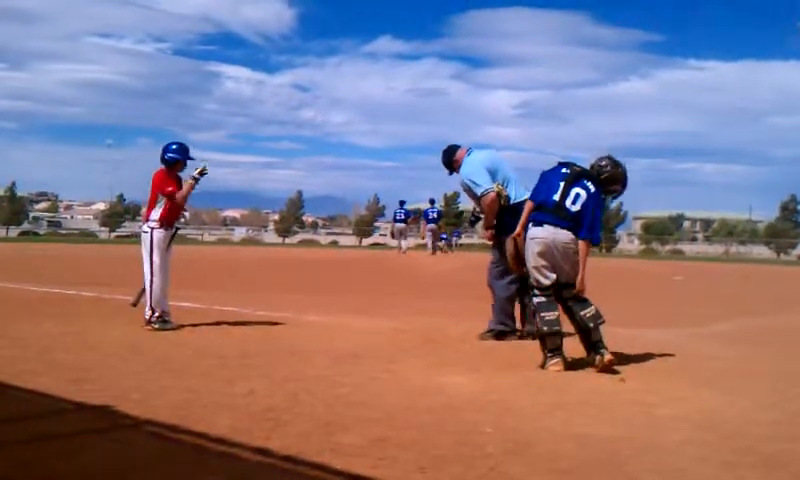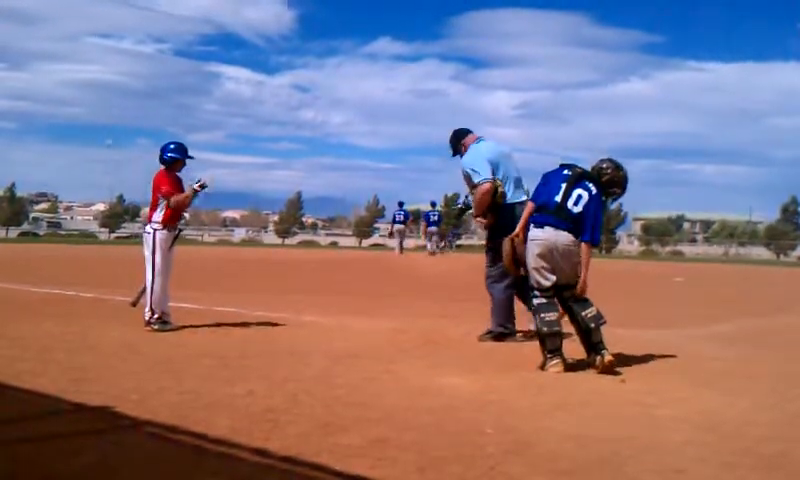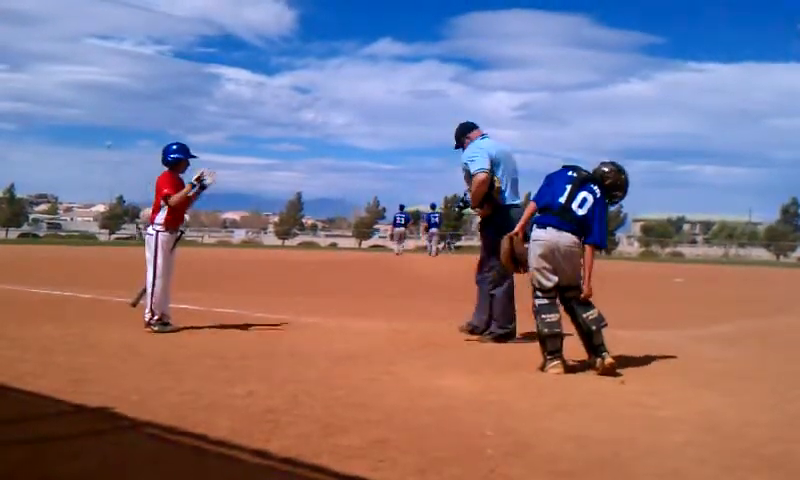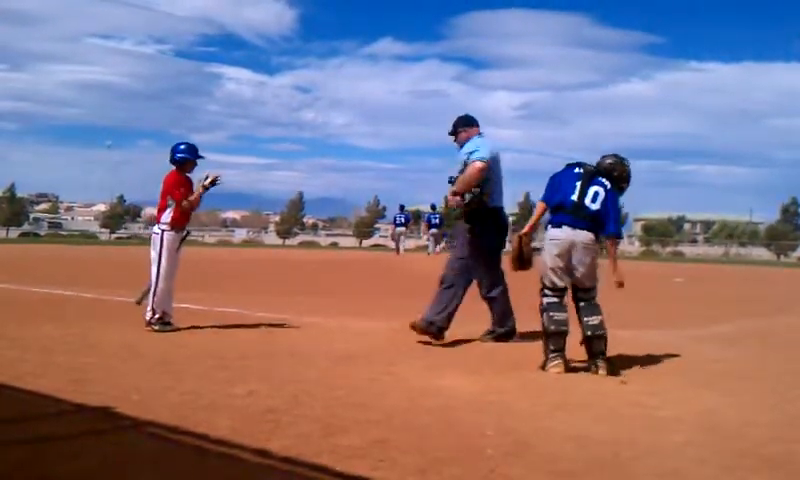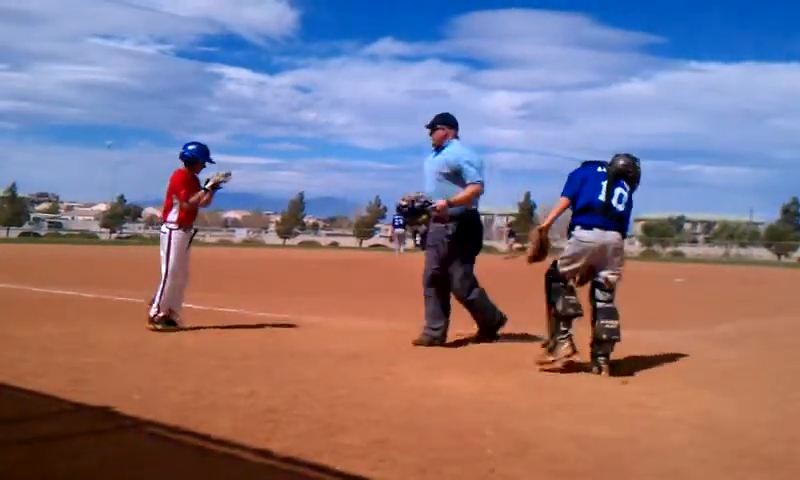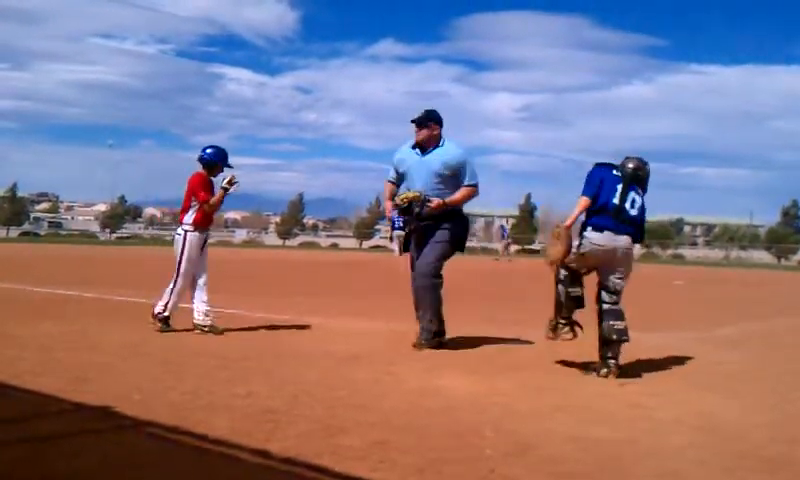
dt=0.3s
person 1, frame 1
left shoulder: (468, 170)
right shoulder: (487, 153)
left elbow: (490, 197)
left wrist: (487, 226)
right wrist: (481, 213)
left hip: (512, 217)
left knee: (501, 274)
right knee: (522, 273)
left ankle: (502, 328)
right ankle: (533, 323)
person 1, frame 2
left shoulder: (471, 157)
right shoulder: (497, 147)
left elbow: (485, 188)
left wrist: (477, 213)
left hip: (505, 216)
right hip: (523, 211)
left knee: (498, 274)
left ankle: (502, 330)
person 1, frame 3
left shoulder: (474, 151)
right shoulder: (502, 148)
left elbow: (481, 177)
left wrist: (475, 203)
left hip: (497, 218)
right hip: (510, 214)
left knee: (496, 275)
right knee: (487, 271)
left ankle: (503, 331)
right ankle: (480, 323)
person 1, frame 4
left shoulder: (476, 146)
right shoulder: (483, 147)
left elbow: (478, 168)
left wrist: (455, 192)
right wrist: (461, 193)
left hip: (482, 220)
right hip: (477, 220)
left knee: (489, 276)
right knee: (456, 272)
left ankle: (503, 329)
right ankle: (434, 323)
person 1, frame 5
left shoulder: (461, 154)
right shoulder: (433, 156)
left elbow: (476, 188)
left wrist: (449, 203)
left hip: (460, 226)
right hip: (436, 225)
left knee: (462, 281)
right knee: (432, 279)
left ankle: (491, 322)
right ankle: (435, 331)
person 1, frame 6
left shoulder: (455, 154)
right shoulder: (404, 153)
left elbow: (472, 188)
right elbow: (392, 181)
left wrist: (444, 202)
right wrist: (388, 201)
left hip: (446, 224)
right hip: (417, 224)
left knee: (426, 271)
right knee: (419, 278)
left ankle: (431, 331)
right ankle: (431, 333)
person 2, frame 1
left shoulder: (559, 170)
right shoulder: (595, 195)
left elbow: (532, 200)
right elbow: (585, 238)
left wrist: (520, 227)
right wrist: (581, 274)
left hip: (537, 233)
right hip: (566, 239)
left knee: (543, 293)
right knee: (571, 294)
left ankle: (554, 355)
right ankle: (598, 350)
person 2, frame 2
left shoulder: (559, 172)
right shoulder: (596, 196)
left elbow: (533, 201)
right elbow: (587, 240)
left wrist: (520, 228)
right wrist: (583, 276)
left hip: (538, 234)
right hip: (567, 240)
left knee: (543, 294)
right knee: (572, 294)
left ankle: (553, 356)
right ankle: (599, 352)
person 2, frame 3
left shoulder: (564, 173)
right shoulder: (599, 199)
left elbow: (536, 201)
right elbow: (592, 243)
left wrist: (520, 227)
right wrist: (587, 281)
left hip: (542, 235)
right hip: (570, 241)
left knee: (544, 295)
right knee: (575, 296)
left ankle: (553, 358)
right ankle: (600, 354)
person 2, frame 4
left shoulder: (568, 171)
right shoulder: (609, 191)
left elbow: (545, 201)
right elbow: (612, 234)
left wrist: (529, 227)
right wrist: (615, 270)
left hip: (557, 234)
right hip: (587, 239)
left knee: (553, 294)
right knee: (586, 296)
left ankle: (555, 357)
right ankle: (599, 360)
person 2, frame 5
left shoulder: (587, 169)
right shoulder: (625, 192)
left elbow: (567, 197)
left wrist: (548, 221)
right wrist: (591, 268)
left hip: (584, 234)
right hip: (614, 240)
left knee: (557, 278)
right knee: (604, 298)
left ankle: (561, 340)
right ankle: (601, 359)
person 2, frame 6
left shoulder: (602, 171)
right shoulder: (638, 196)
left elbow: (588, 197)
left wrist: (570, 221)
right wrist: (598, 265)
left hip: (596, 236)
right hip: (624, 244)
left knee: (568, 267)
right knee: (610, 300)
left ankle: (563, 322)
right ankle: (609, 361)
person 3, frame 1
left shoulder: (175, 178)
right shoulder: (162, 175)
left elbow: (180, 204)
right elbow: (180, 198)
left wrist: (193, 181)
right wrist: (194, 178)
left hip: (166, 230)
right hip: (155, 230)
left knee: (162, 274)
right knee: (155, 273)
left ankle: (161, 314)
right ankle: (152, 316)
person 3, frame 2
left shoulder: (175, 179)
right shoulder: (163, 177)
left elbow: (182, 205)
right elbow: (174, 203)
left wrist: (194, 191)
right wrist: (194, 189)
left hip: (168, 231)
right hip: (157, 231)
left knee: (163, 275)
right knee: (156, 274)
left ankle: (161, 315)
right ankle: (152, 317)
person 3, frame 3
left shoulder: (177, 180)
right shoulder: (166, 179)
left elbow: (184, 206)
right elbow: (173, 202)
left wrist: (198, 187)
right wrist: (191, 185)
left hip: (170, 233)
right hip: (159, 233)
left knee: (165, 277)
right knee: (157, 276)
left ankle: (161, 317)
right ankle: (152, 319)
person 3, frame 4
left shoulder: (186, 180)
right shoulder: (173, 178)
left elbow: (193, 205)
right elbow: (188, 205)
left wrist: (205, 186)
right wrist: (204, 186)
left hip: (176, 233)
right hip: (165, 232)
left knee: (169, 277)
right knee: (161, 276)
left ankle: (163, 317)
right ankle: (153, 318)
person 3, frame 5
left shoulder: (193, 179)
right shoulder: (180, 177)
left elbow: (204, 203)
right elbow: (188, 206)
left wrist: (213, 188)
right wrist: (207, 188)
left hip: (185, 232)
right hip: (174, 231)
left knee: (182, 276)
right knee: (170, 275)
left ankle: (170, 316)
right ankle: (156, 316)
person 3, frame 6
left shoulder: (207, 181)
right shoulder: (198, 180)
left elbow: (212, 209)
right elbow: (208, 208)
left wrist: (224, 192)
right wrist: (223, 189)
left hip: (200, 235)
right hip: (189, 234)
left knee: (201, 278)
right knee: (182, 278)
left ankle: (202, 321)
right ankle: (161, 314)
